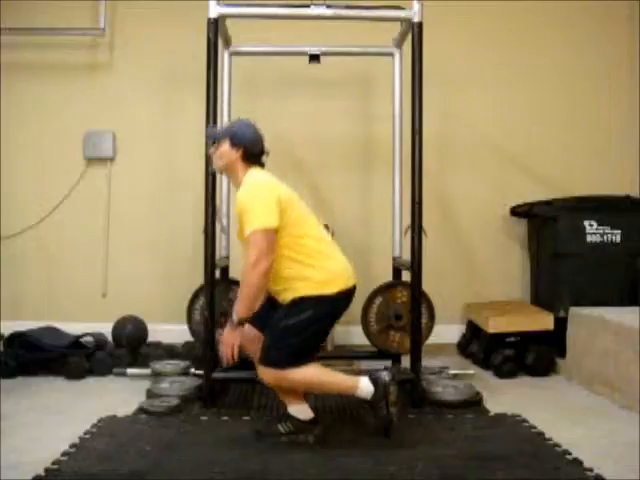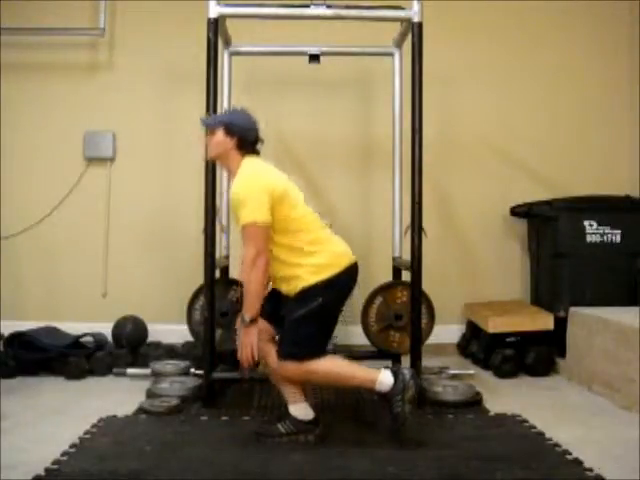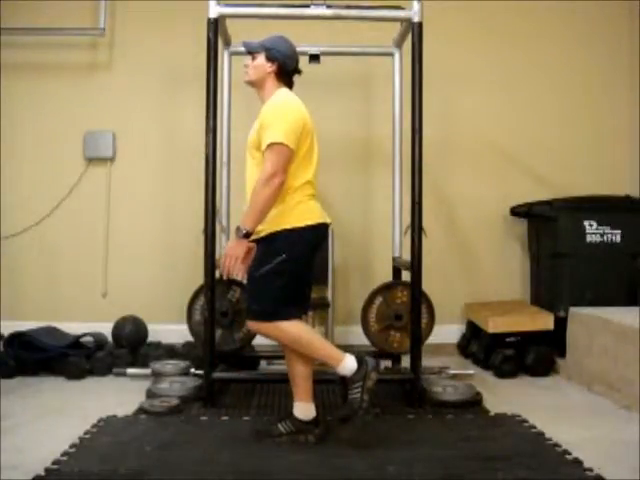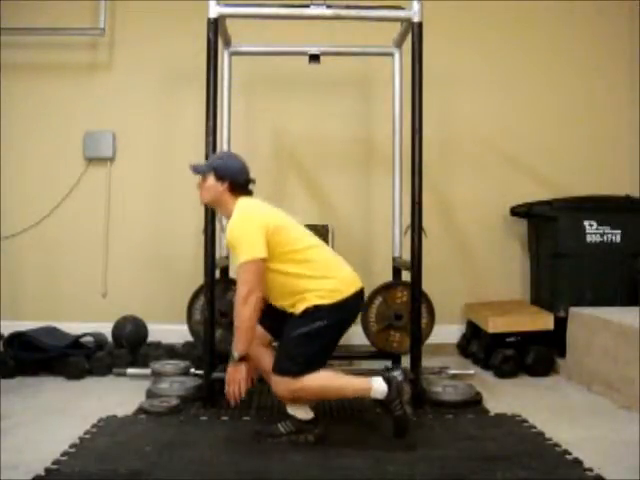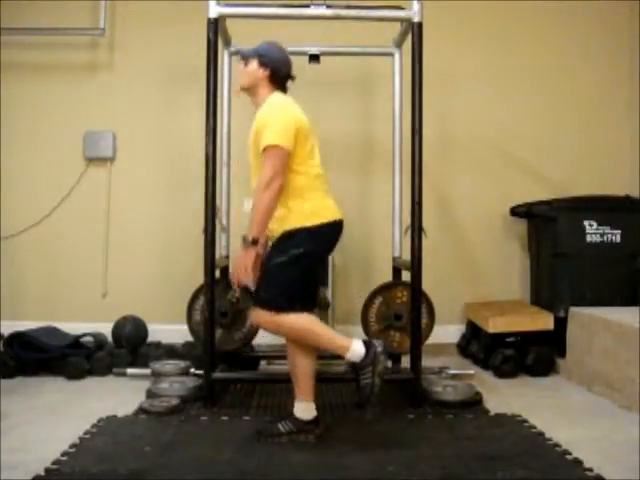
dt=1s
person 1, frame 1
left shoulder: (254, 191)
right shoulder: (257, 185)
left elbow: (259, 263)
right elbow: (267, 262)
left wrist: (235, 322)
right wrist: (246, 319)
left hip: (321, 287)
right hip: (313, 281)
left knee: (273, 371)
right knee: (252, 337)
left ankle: (371, 387)
right ankle: (301, 418)
person 1, frame 2
left shoulder: (248, 183)
right shoulder: (254, 173)
left elbow: (255, 258)
right elbow: (262, 253)
left wrist: (247, 321)
right wrist: (251, 319)
left hip: (323, 274)
right hip: (311, 269)
left knee: (294, 362)
right knee: (262, 335)
left ankle: (389, 381)
right ankle: (301, 417)
person 1, frame 3
left shoulder: (281, 107)
right shoulder: (277, 109)
left elbow: (273, 178)
left wrist: (241, 234)
right wrist: (253, 239)
left hip: (290, 229)
right hip: (292, 228)
left knee: (263, 319)
right knee: (285, 322)
left ankle: (352, 367)
right ankle: (304, 418)
person 1, frame 4
left shoulder: (243, 222)
right shoulder: (249, 213)
left elbow: (248, 295)
right elbow: (257, 291)
left wrist: (238, 360)
right wrist: (244, 352)
left hip: (331, 296)
right hip: (320, 290)
left knee: (285, 383)
right knee: (253, 337)
left ankle: (385, 387)
right ankle: (302, 418)
person 1, frame 5
left shoulder: (276, 111)
right shoulder: (275, 111)
left elbow: (271, 182)
left wrist: (249, 243)
right wrist: (264, 244)
left hip: (307, 226)
right hip: (304, 225)
left knee: (266, 312)
right knee: (291, 318)
left ankle: (360, 351)
right ankle: (305, 417)
